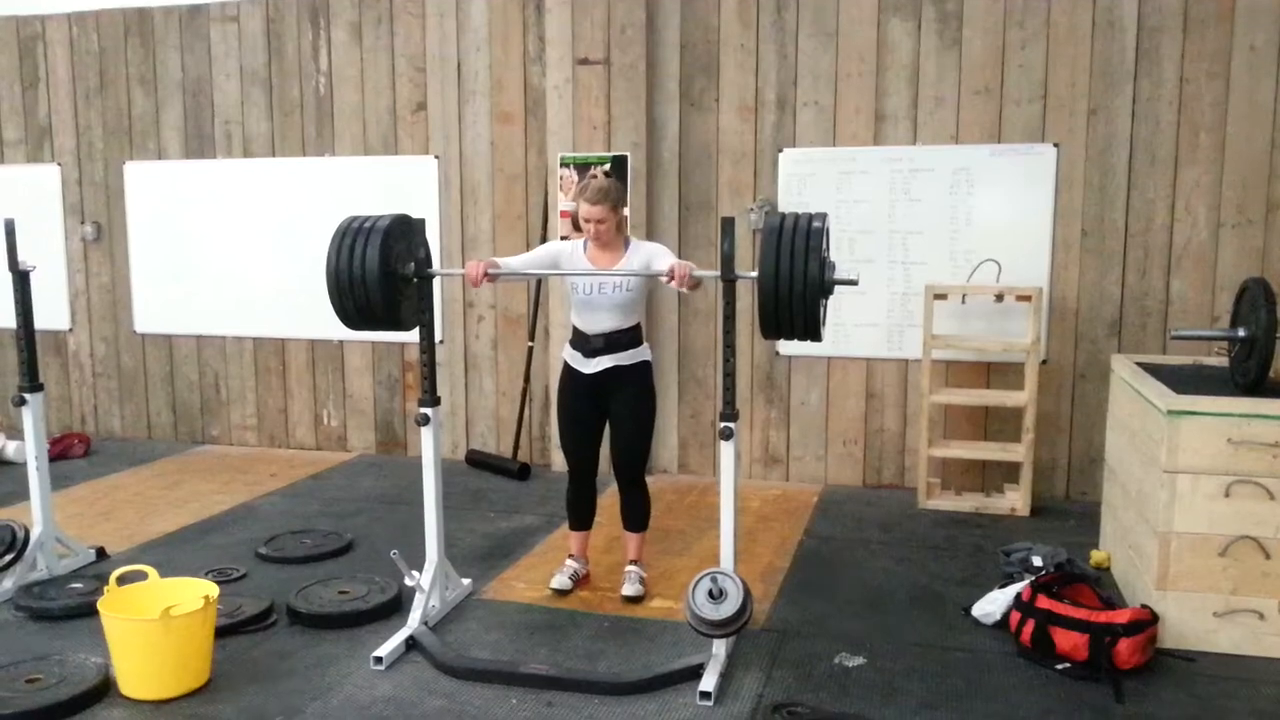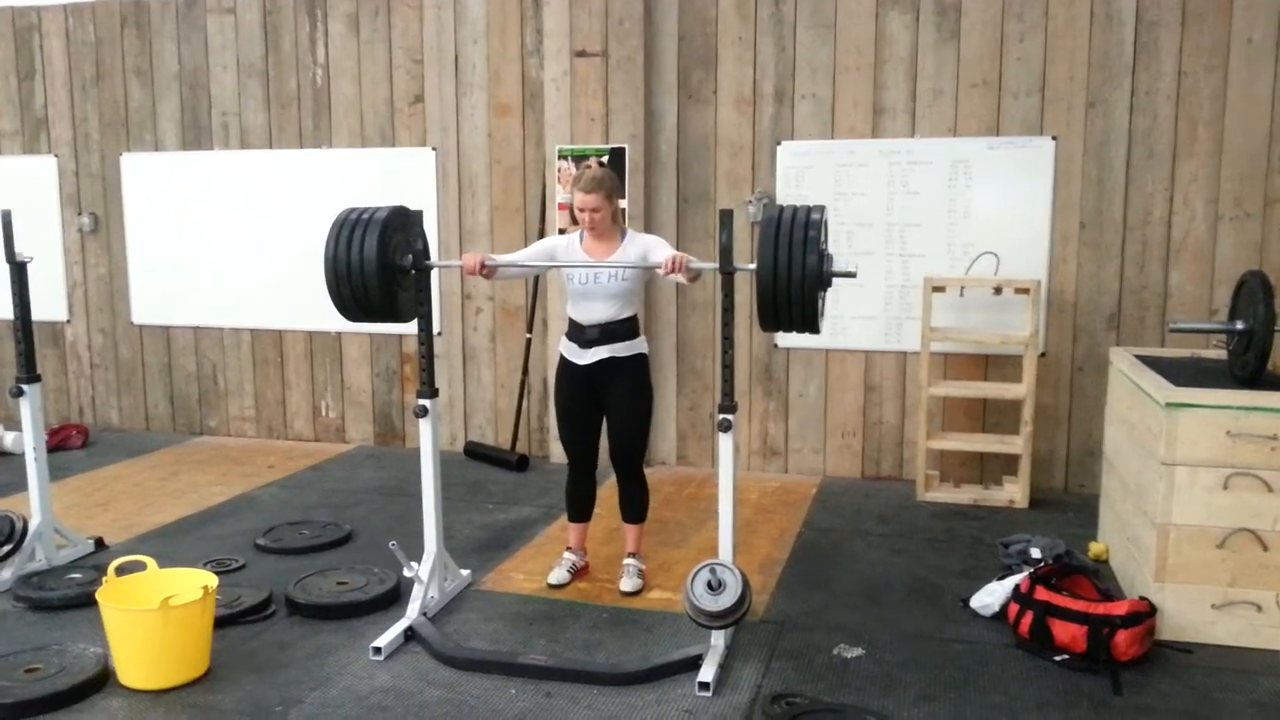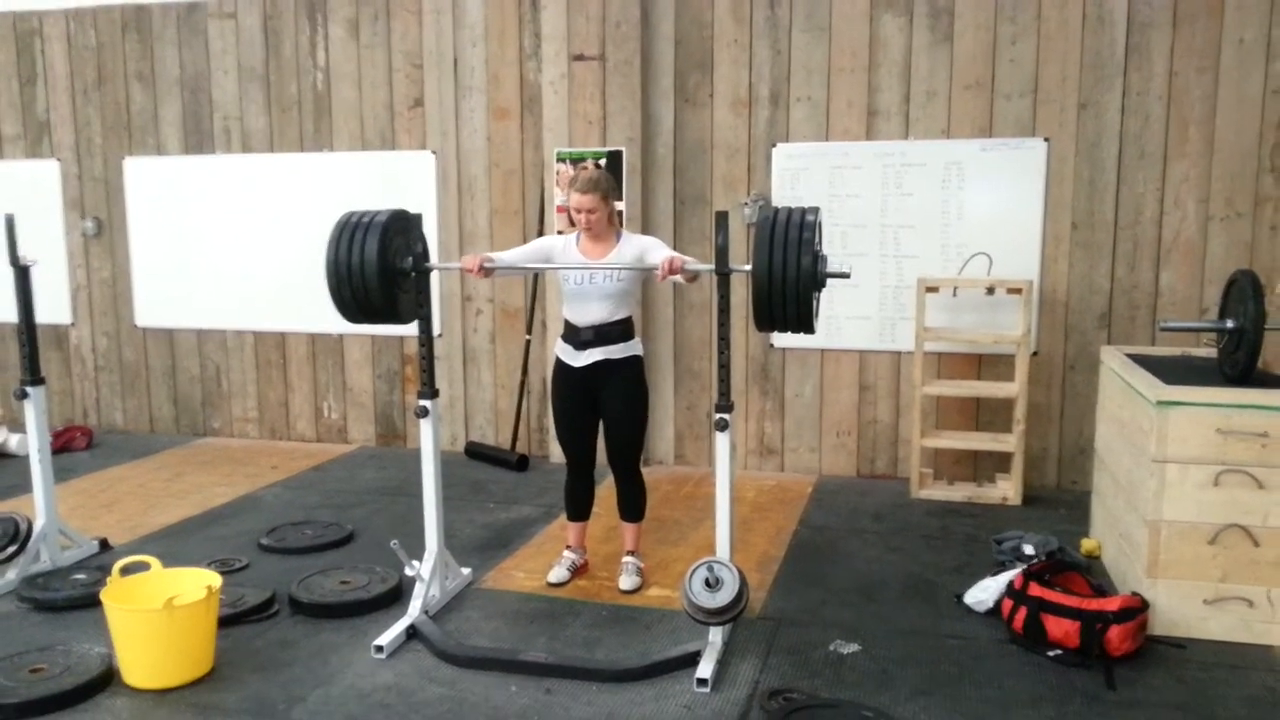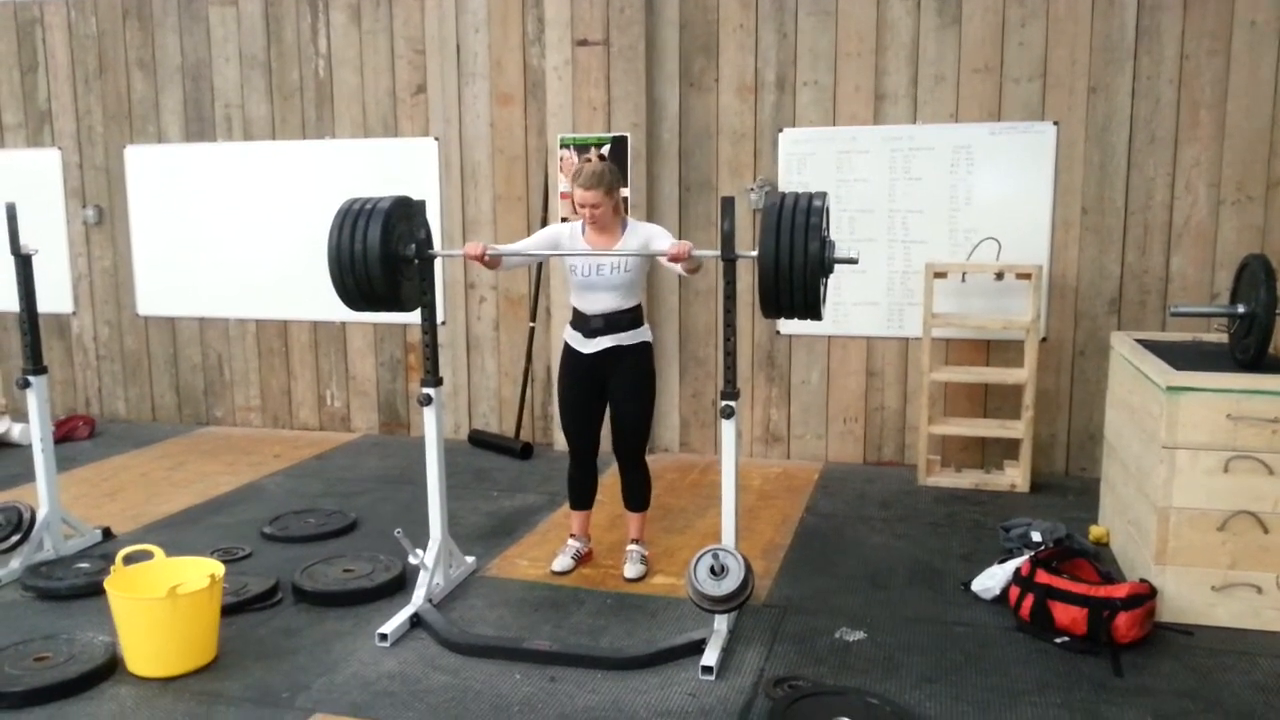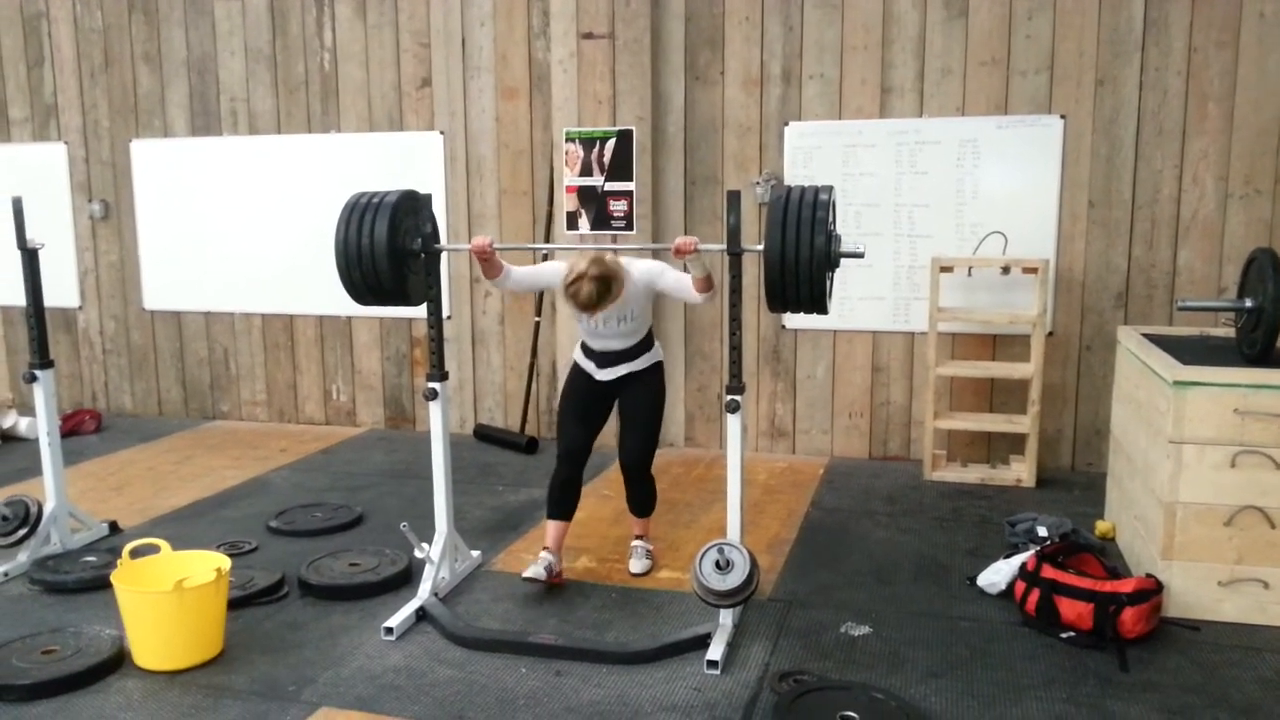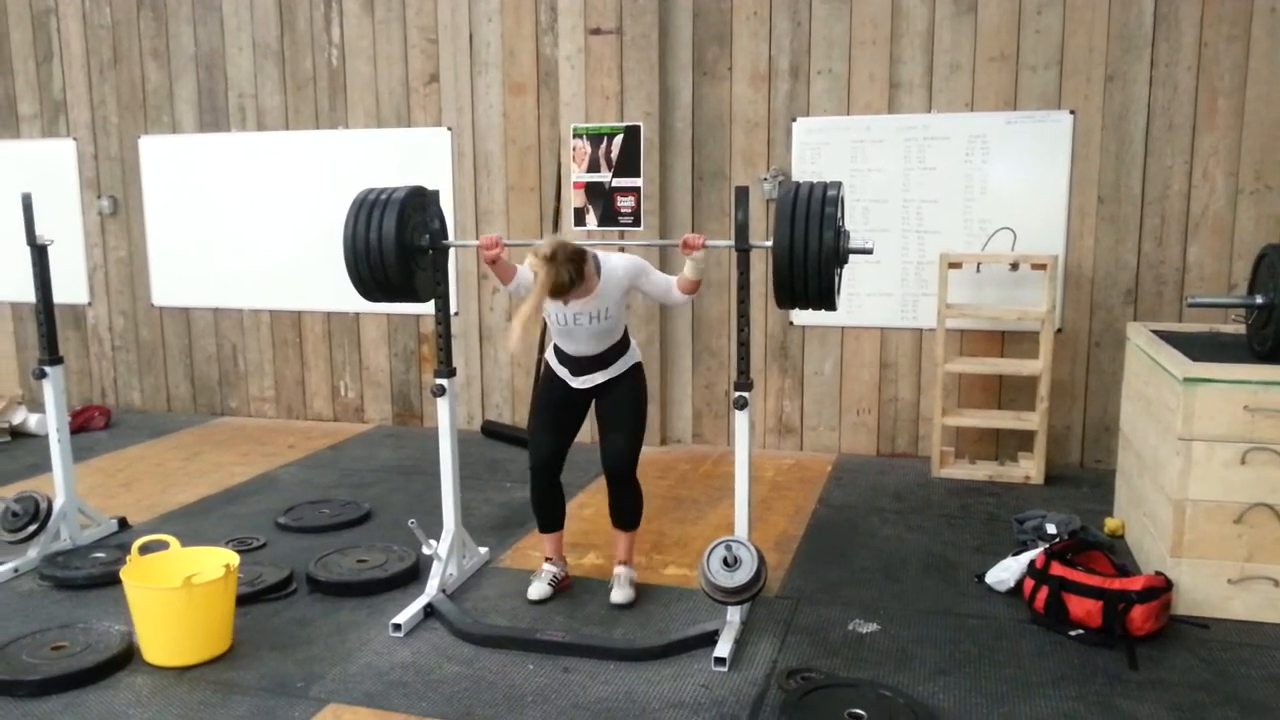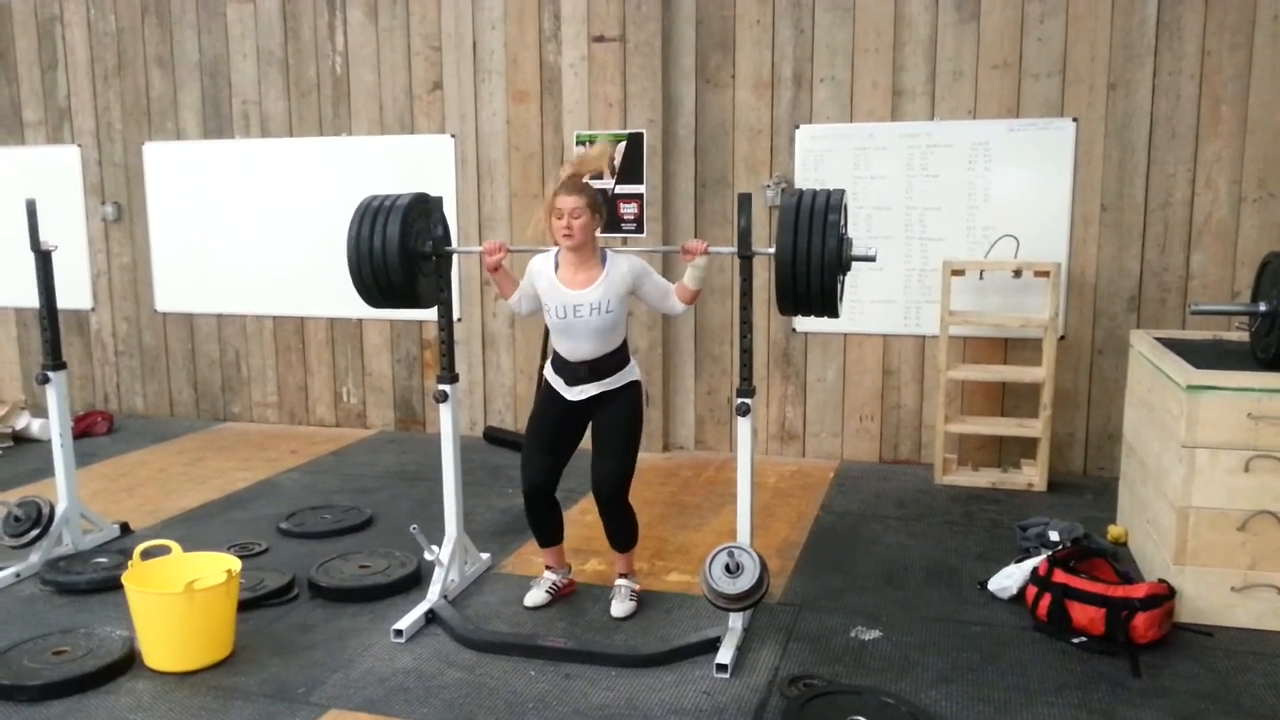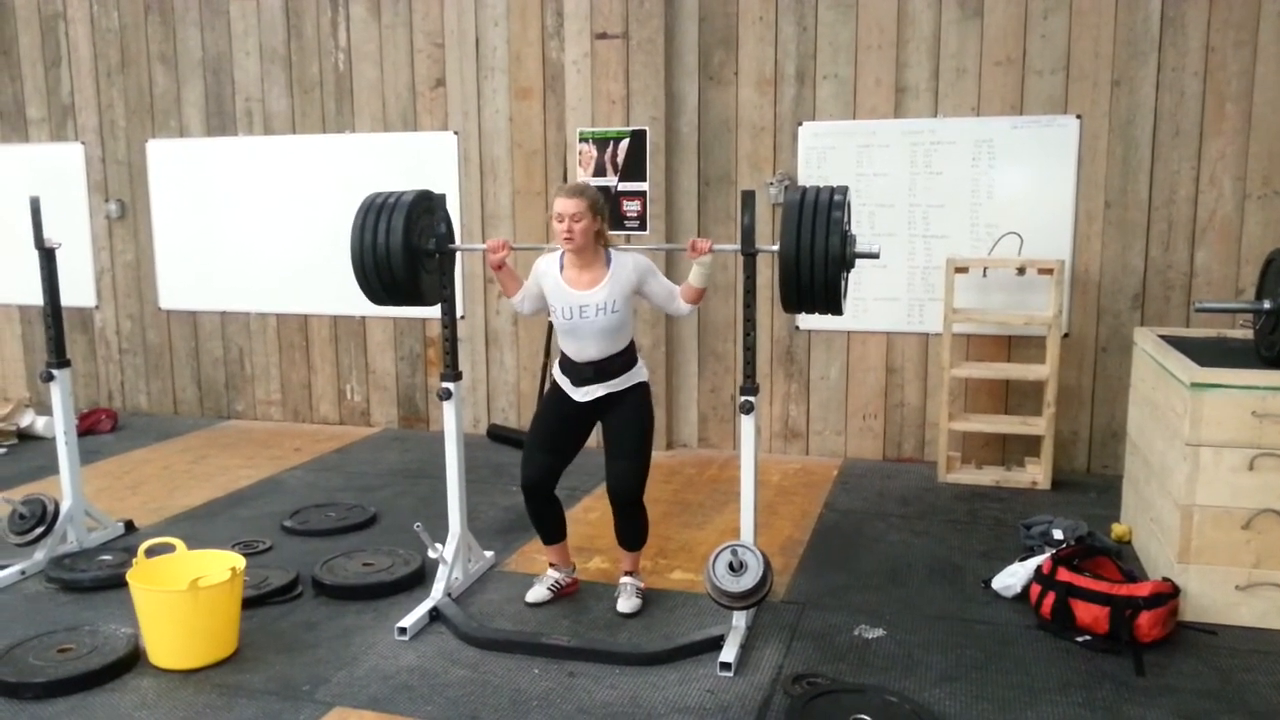
dt=0.4s
person 1, frame 1
left shoulder: (646, 253)
right shoulder: (564, 252)
left elbow: (684, 280)
right elbow: (512, 265)
left wrist: (687, 273)
right wrist: (485, 267)
left hip: (629, 372)
right hip: (579, 369)
left knee: (629, 472)
right knee: (579, 471)
left ankle: (633, 567)
right ankle: (576, 561)
person 1, frame 2
left shoulder: (642, 245)
right shoulder: (561, 245)
left elbow: (685, 272)
right elbow: (507, 265)
left wrist: (684, 264)
right wrist: (481, 264)
left hip: (624, 363)
right hip: (575, 362)
left knee: (627, 464)
right knee: (579, 464)
left ankle: (632, 559)
right ankle: (574, 553)
person 1, frame 3
left shoulder: (637, 246)
right shoulder: (556, 246)
left elbow: (685, 271)
right elbow: (504, 261)
left wrist: (680, 266)
right wrist: (480, 262)
left hip: (619, 364)
right hip: (570, 363)
left knee: (625, 464)
right knee: (577, 464)
left ankle: (631, 557)
right ankle: (574, 551)
person 1, frame 4
left shoulder: (644, 234)
right shoulder: (563, 235)
left elbow: (684, 263)
right elbow: (510, 255)
left wrist: (685, 256)
right wrist: (484, 254)
left hip: (629, 351)
right hip: (579, 350)
left knee: (629, 452)
right knee: (580, 450)
left ankle: (636, 545)
right ankle: (578, 540)
person 1, frame 5
left shoulder: (643, 274)
right shoulder: (564, 274)
left elbow: (701, 293)
right elbow: (508, 278)
left wrist: (694, 261)
right wrist: (487, 259)
left hip: (640, 372)
right hip: (589, 370)
left knee: (635, 460)
right knee: (569, 457)
left ankle: (640, 541)
right ankle: (550, 555)
person 1, frame 6
left shoulder: (622, 267)
right shoulder: (540, 273)
left elbow: (678, 293)
right elbow: (514, 283)
left wrist: (694, 260)
right wrist: (494, 261)
left hip: (618, 376)
right hip: (562, 375)
left knee: (619, 467)
right knee: (542, 464)
left ankle: (623, 566)
right ankle: (553, 564)
person 1, frame 7
left shoulder: (625, 268)
right shoulder: (541, 267)
left elbow: (675, 303)
right elbow: (521, 304)
left wrist: (696, 268)
right wrist: (497, 270)
left hip: (615, 389)
right hip: (560, 387)
left knee: (609, 490)
right knee: (535, 485)
left ankle: (625, 579)
right ankle: (556, 572)
person 1, frame 8
left shoulder: (631, 267)
right shoulder: (546, 268)
left elbow: (681, 304)
right elbow: (525, 304)
left wrist: (700, 267)
right wrist: (500, 269)
left hip: (624, 389)
right hip: (569, 386)
left knee: (625, 491)
right knee: (534, 480)
left ankle: (630, 578)
right ankle: (560, 571)
